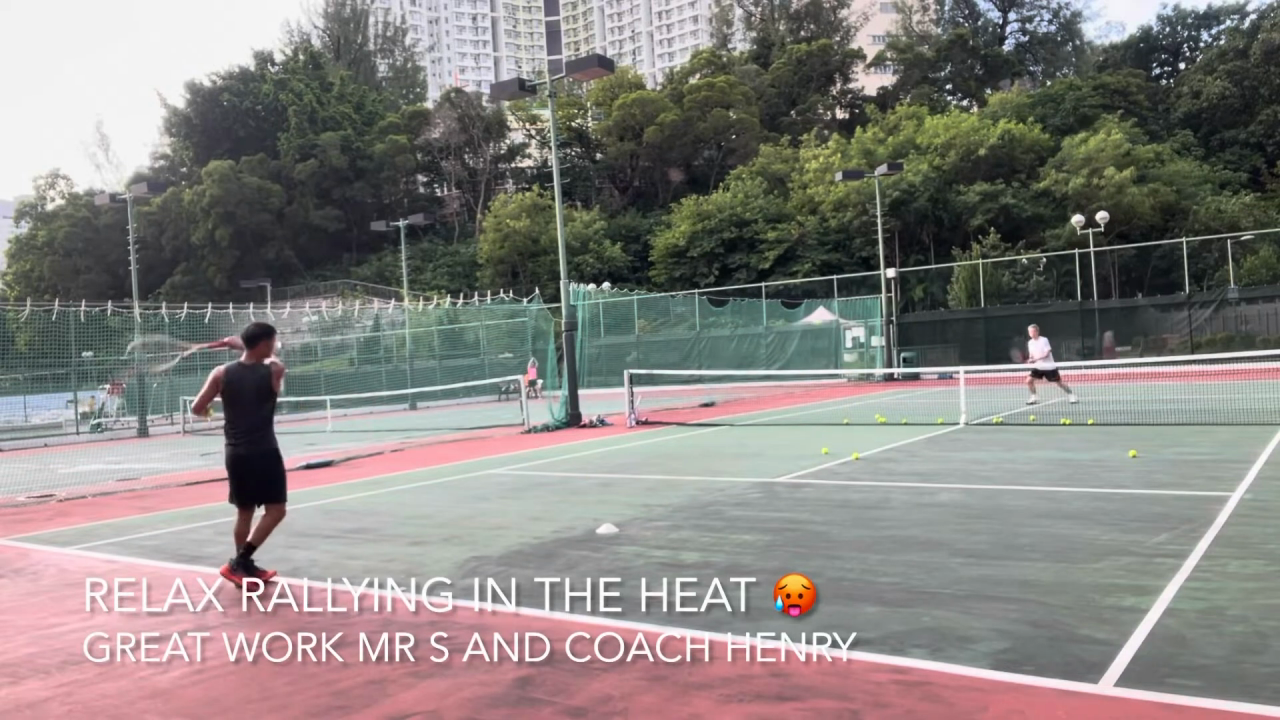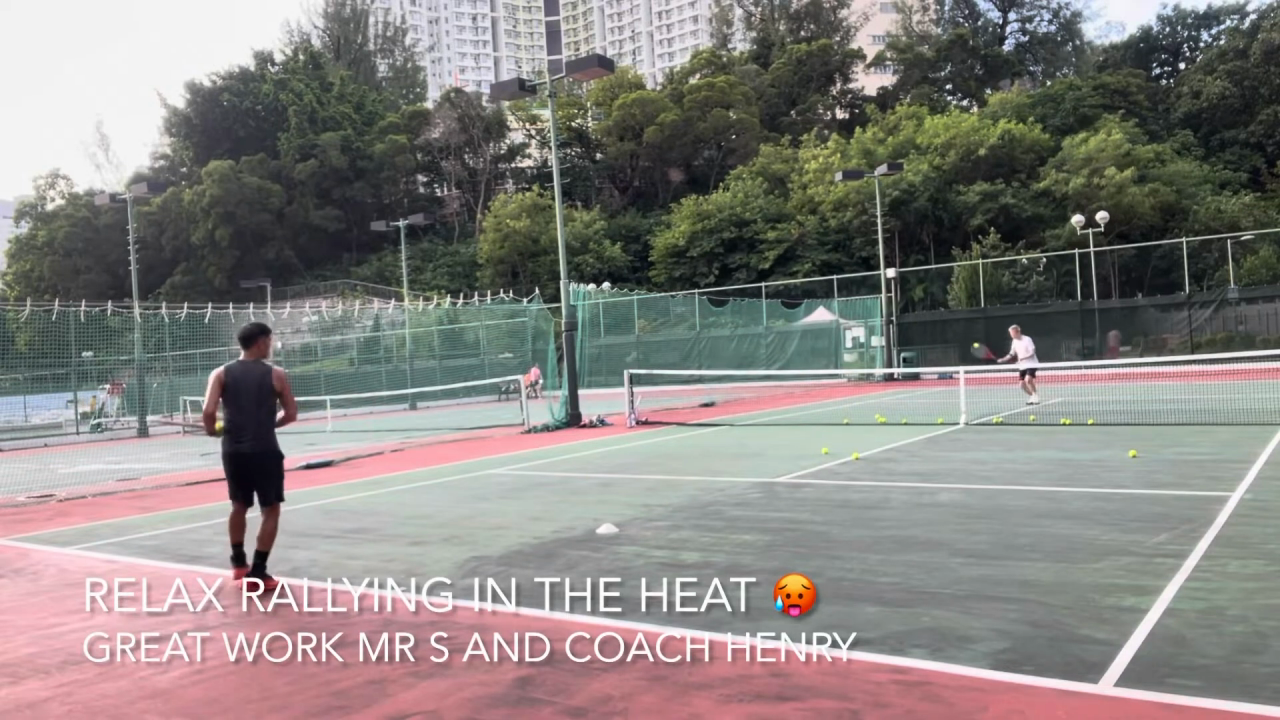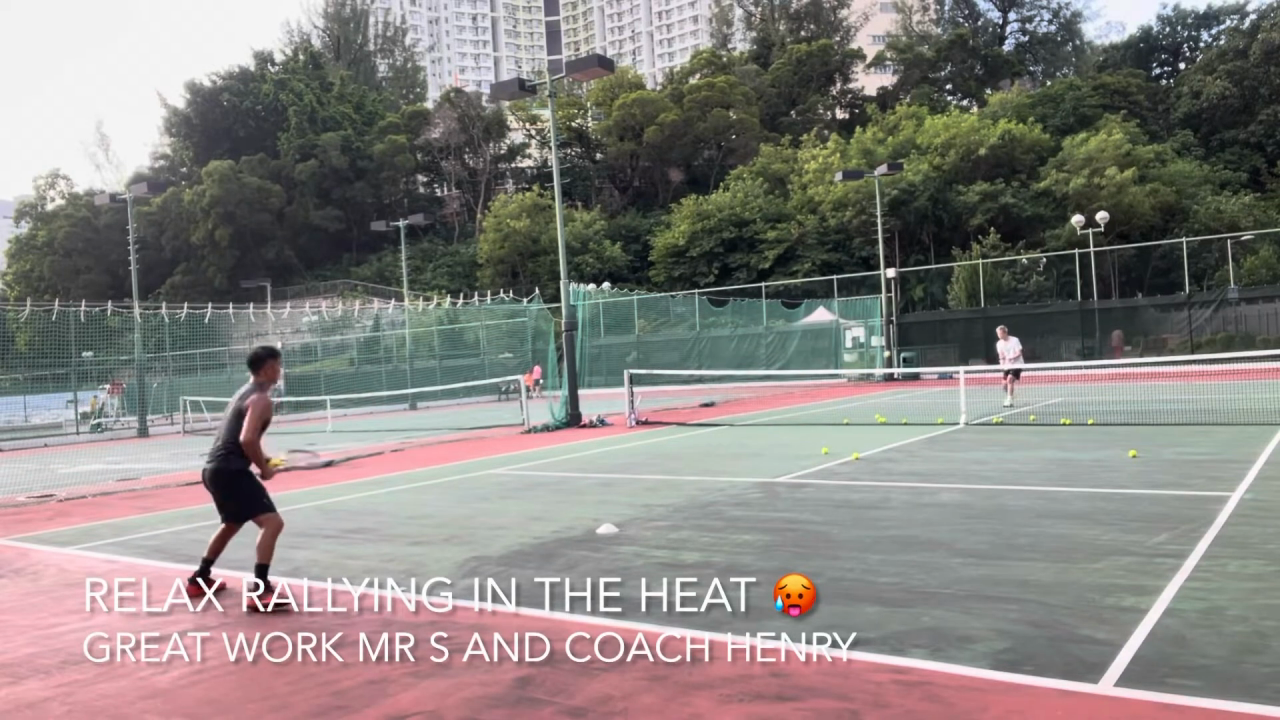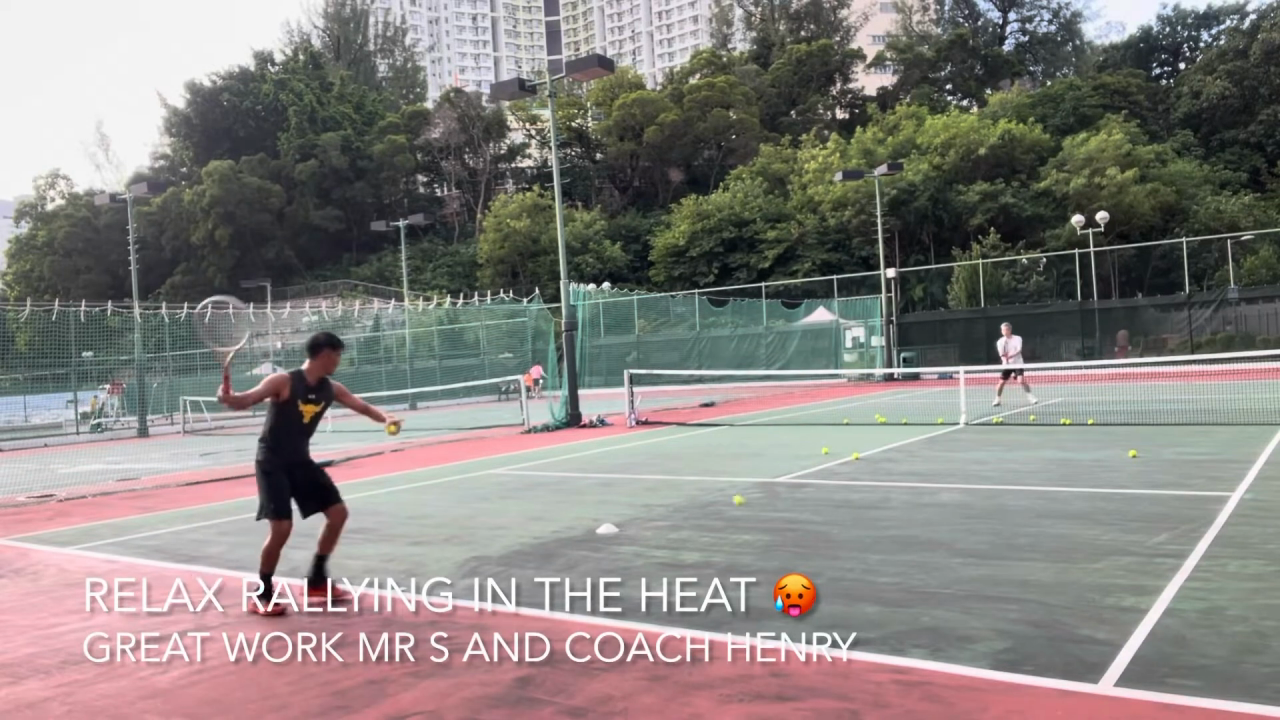
dt=0.4s
person 1, frame 1
left shoulder: (221, 373)
right shoulder: (275, 371)
left elbow: (198, 407)
right elbow: (271, 359)
right wrist: (237, 343)
left hip: (235, 453)
right hip: (264, 453)
left knee: (244, 511)
right knee: (275, 510)
left ankle: (243, 568)
right ankle: (238, 562)
person 1, frame 2
left shoulder: (222, 373)
right shoulder: (276, 375)
left elbow: (209, 410)
right elbow: (291, 414)
left wrist: (211, 429)
left hip: (232, 450)
right hip: (263, 451)
left knee: (239, 505)
right knee: (271, 512)
left ankle: (239, 562)
right ankle: (258, 572)
person 1, frame 3
left shoulder: (247, 396)
right shoulder: (261, 400)
right elbow: (247, 440)
left wrist: (261, 461)
right wrist: (264, 466)
left hip: (217, 470)
right hip: (230, 472)
left knee: (231, 525)
right knee: (272, 523)
left ankle: (200, 578)
right ankle: (260, 591)
person 1, frame 4
left shoulder: (332, 389)
right shoulder: (283, 381)
left elbow: (365, 408)
right elbow: (247, 399)
left wrist: (386, 419)
right wrist: (228, 398)
left hip: (302, 462)
right hip: (272, 464)
left knee: (338, 513)
right knee: (280, 529)
left ankle: (317, 580)
right ankle: (265, 595)
